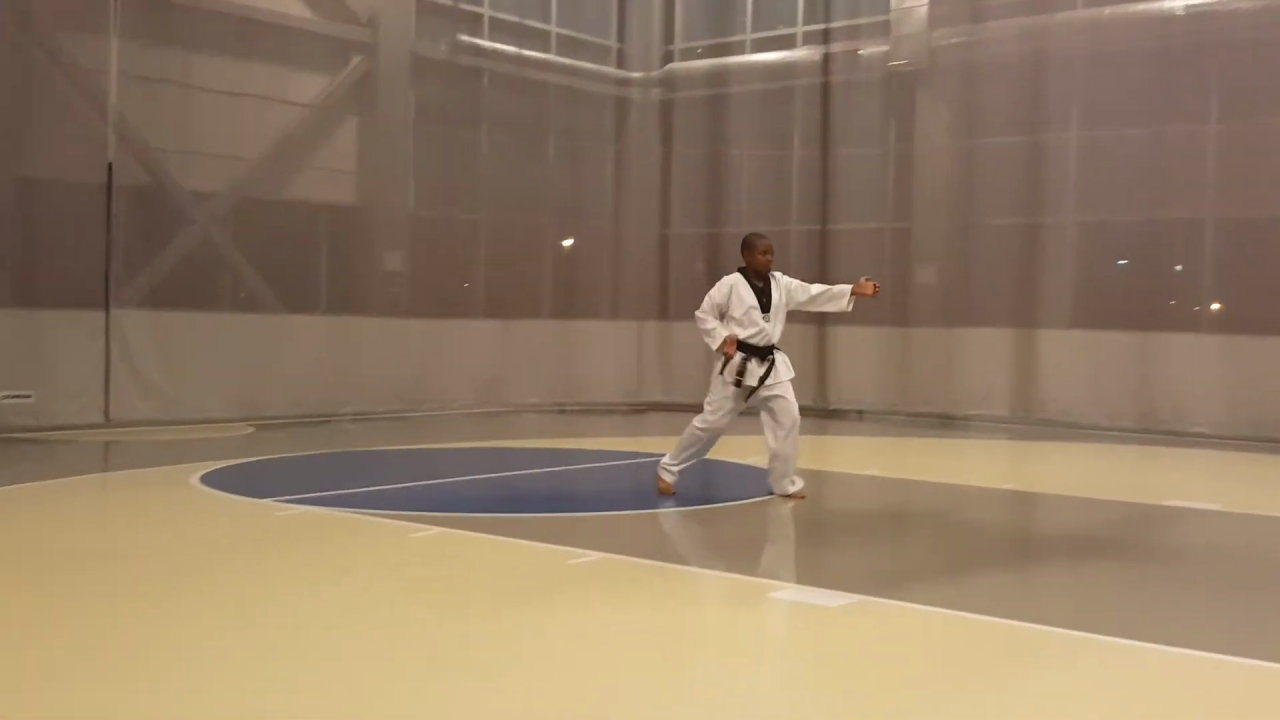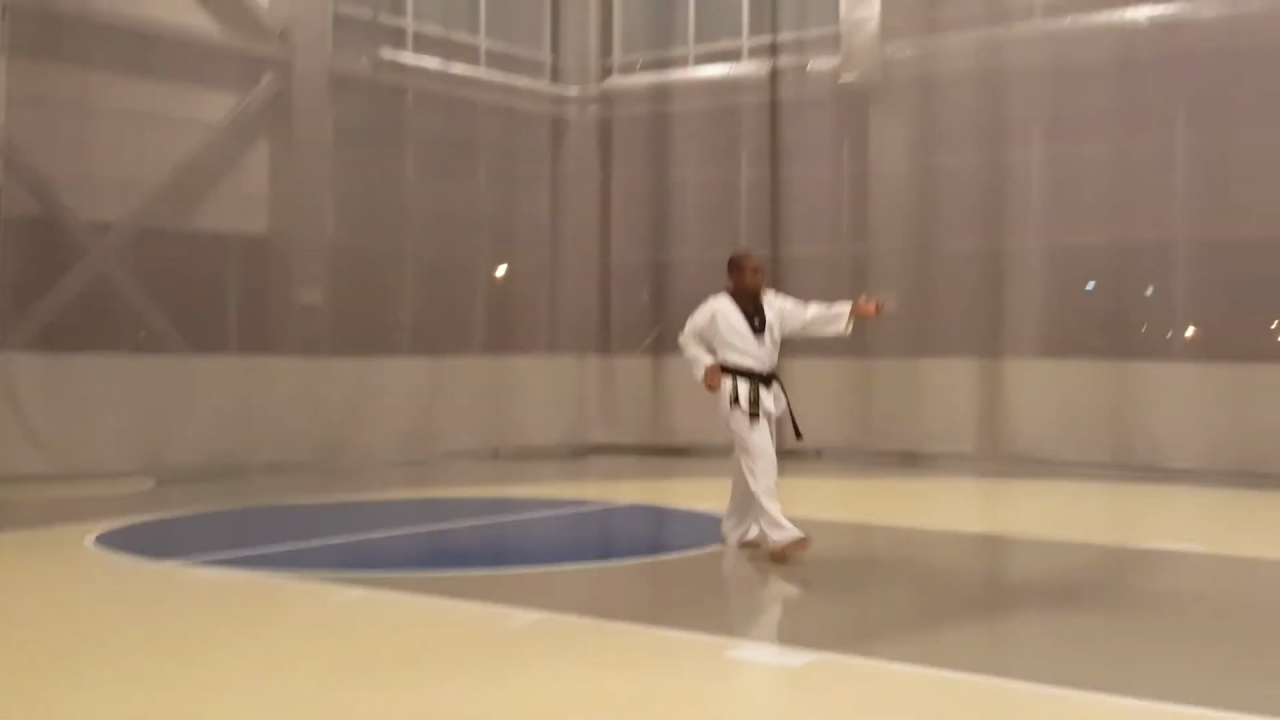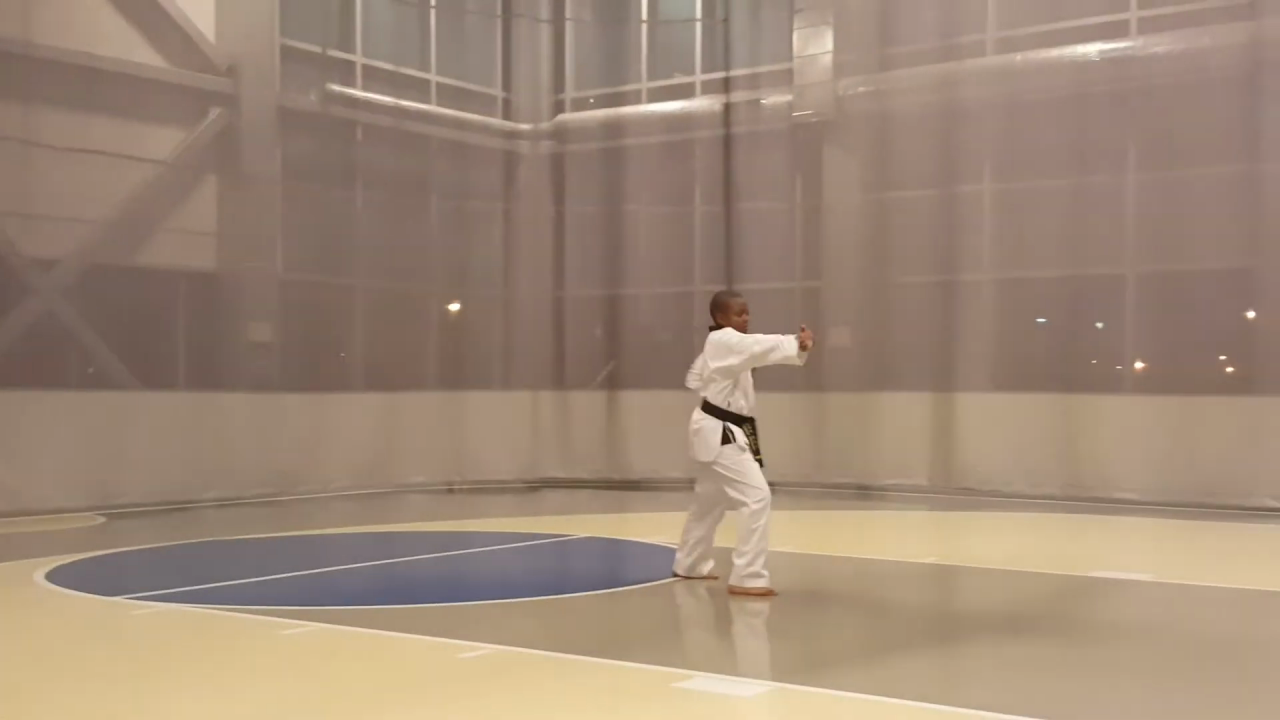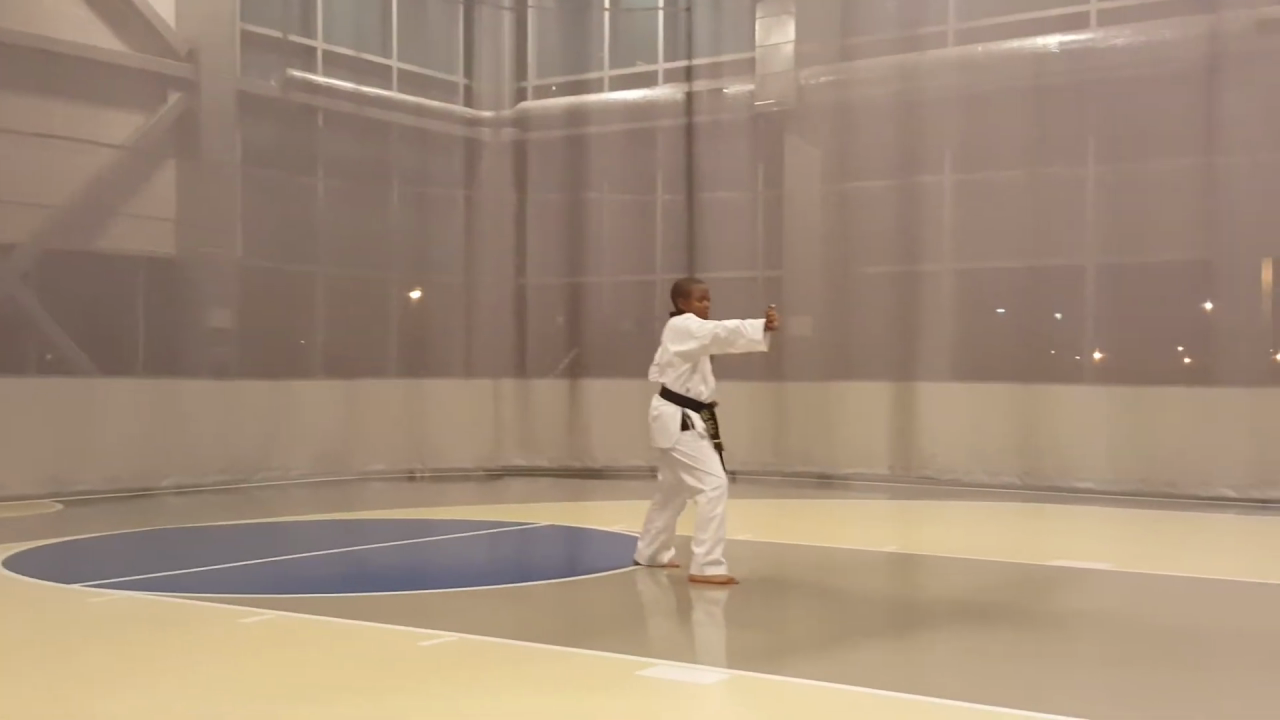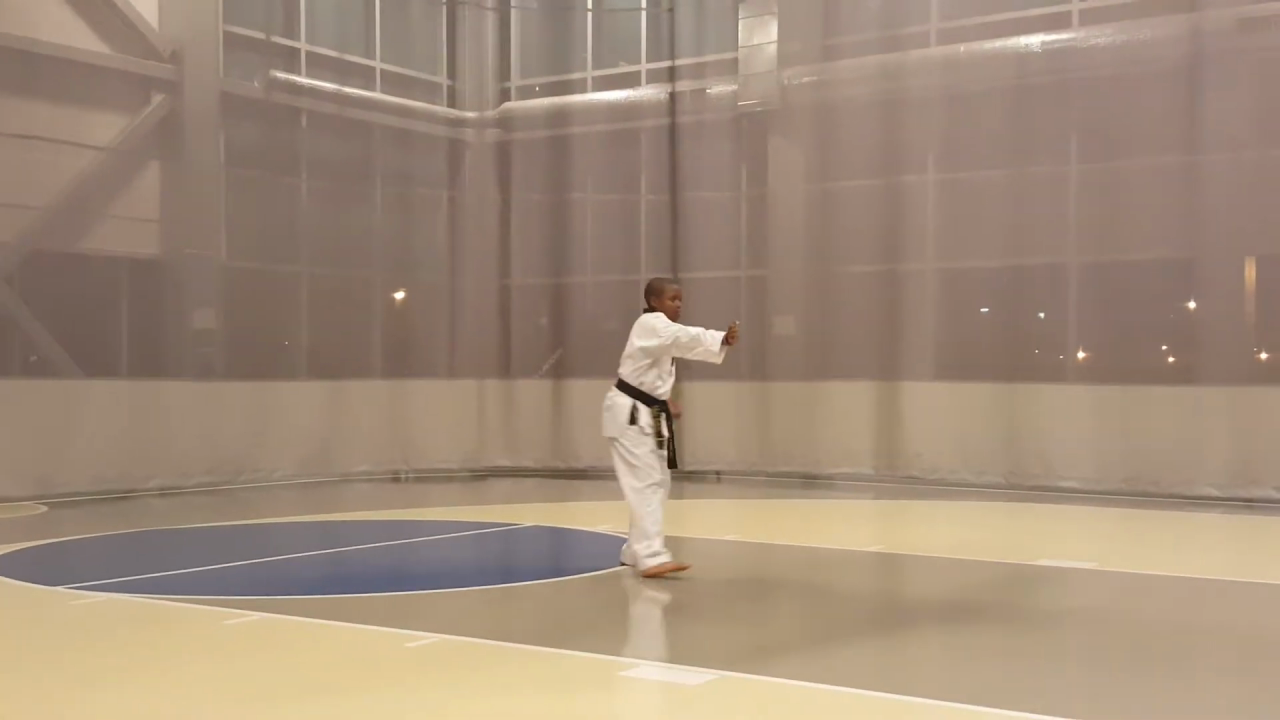
dt=0.4s
person 1, frame 1
left shoulder: (781, 284)
right shoulder: (731, 284)
left elbow: (814, 294)
right elbow: (705, 314)
left wrist: (853, 290)
right wrist: (722, 339)
left hip: (770, 363)
right hip: (736, 363)
left knee: (788, 418)
right knee: (712, 421)
left ankle: (784, 482)
right ankle: (669, 470)
person 1, frame 2
left shoulder: (772, 304)
right shoulder: (716, 308)
left elbow: (811, 317)
right elbow: (689, 339)
left wrist: (853, 309)
right wrist: (707, 366)
left hip: (766, 390)
right hip: (740, 393)
left knee: (751, 464)
right knee: (760, 461)
left ankle: (739, 530)
right ankle: (779, 536)
person 1, frame 3
left shoulder: (720, 345)
right shoulder: (723, 341)
left elbow: (695, 379)
right elbow: (760, 348)
left wrist: (727, 389)
right wrist: (796, 343)
left hip: (718, 431)
right hip: (720, 435)
left knee: (709, 502)
right knee: (757, 498)
left ankle: (689, 564)
right ankle: (746, 578)
person 1, frame 4
left shoulder: (682, 332)
right shoulder: (682, 327)
left elbow: (657, 371)
right elbow: (722, 333)
left wrist: (695, 395)
right wrist: (762, 327)
left hip: (680, 417)
right hip: (679, 420)
left knee: (673, 491)
right knee: (712, 486)
left ankle: (651, 552)
right ankle: (707, 566)
person 1, frame 5
left shoulder: (658, 329)
right shoulder: (650, 324)
right elbow: (685, 338)
left wrist: (663, 402)
right wrist: (722, 339)
left hip: (649, 415)
right hip: (630, 415)
left knee: (656, 484)
right knee: (645, 484)
left ankle: (640, 552)
right ankle: (649, 557)
